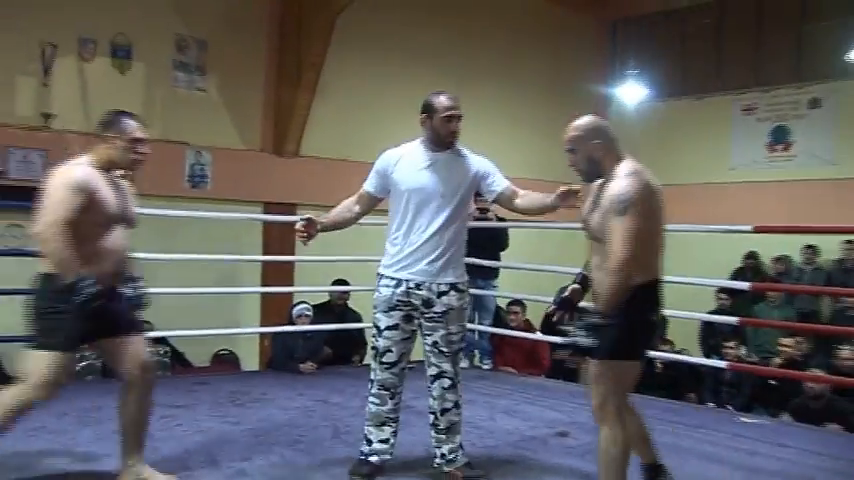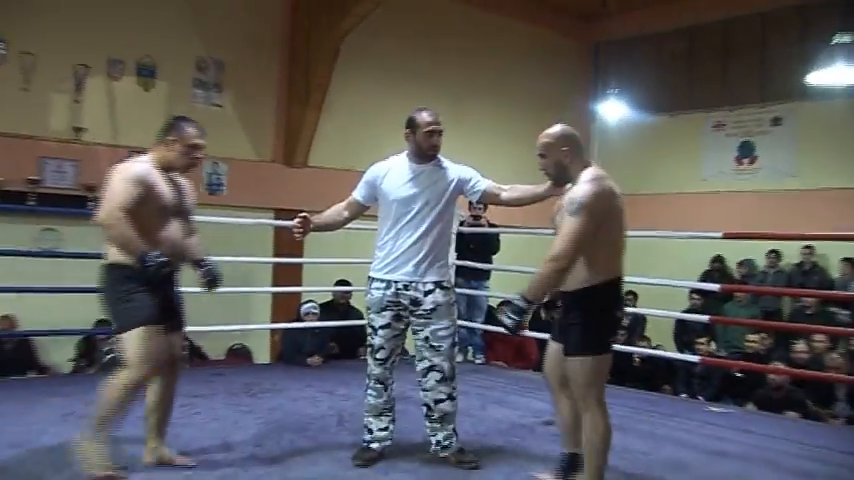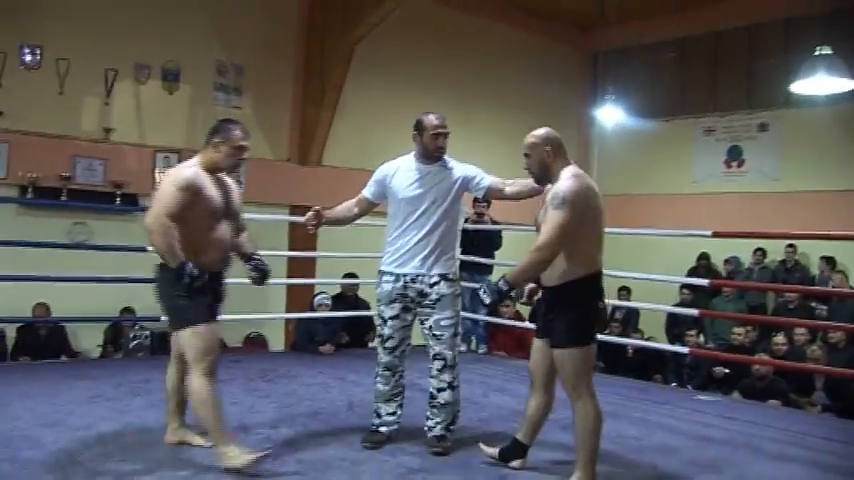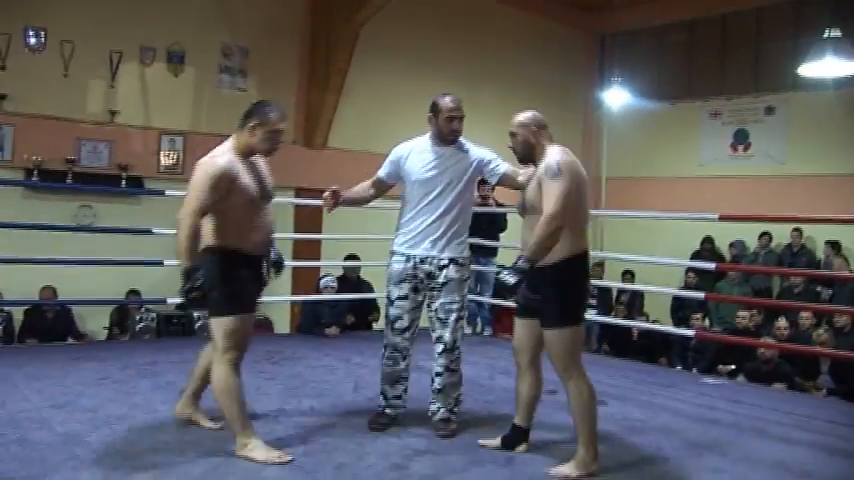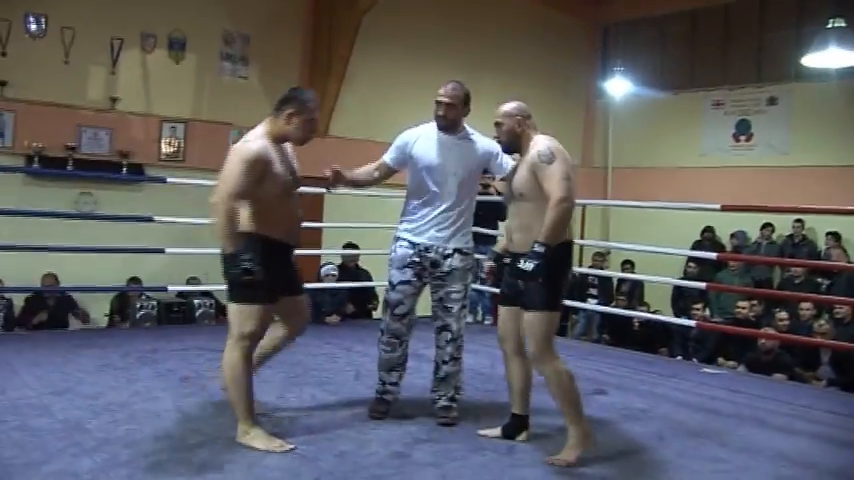
dt=0.2s
person 1, frame 1
left shoulder: (121, 186)
right shoulder: (77, 177)
right elbow: (48, 229)
left wrist: (130, 279)
right wrist: (79, 280)
left hip: (106, 297)
right hip: (67, 299)
left knee: (142, 372)
right knee: (39, 388)
person 1, frame 2
left shoulder: (181, 183)
right shoulder: (134, 172)
left elbow: (186, 232)
right elbow: (107, 216)
left wrist: (202, 262)
right wrist: (143, 256)
left hip: (161, 282)
right hip: (130, 281)
left knee: (170, 365)
right knee: (143, 366)
left ankle: (155, 446)
right ankle: (93, 439)
person 1, frame 3
left shoulder: (228, 184)
right shoulder: (185, 177)
left elbow: (236, 229)
right elbow: (156, 221)
left wrist: (251, 257)
right wrist: (181, 266)
left hip: (209, 280)
right hip: (183, 281)
left knee: (186, 356)
right knee: (204, 362)
left ankle: (175, 427)
right ankle: (226, 450)
person 1, frame 4
left shoulder: (259, 163)
right shoulder: (219, 165)
right elbow: (189, 217)
left wrist: (271, 251)
right wrist: (192, 270)
left hip: (249, 265)
right hip: (224, 265)
left knee: (224, 342)
right knee: (231, 350)
left ankle: (188, 404)
right ankle: (246, 439)
person 1, frame 5
left shoulder: (284, 148)
right shoulder: (253, 149)
right elbow: (223, 202)
left wrist: (293, 234)
right wrist: (234, 255)
left hip: (277, 251)
right hip: (255, 251)
left knee: (296, 321)
right knee: (246, 336)
left ankle: (238, 378)
right ankle: (247, 427)
person 2, frame 1
left shoulder: (625, 187)
right shoulder: (602, 186)
left elbow: (621, 264)
left wrist: (595, 322)
right wrist: (581, 282)
left hip: (631, 307)
right hip: (616, 306)
left knee: (606, 409)
right knee: (611, 404)
person 2, frame 2
left shoulder: (588, 191)
right shoulder: (581, 186)
left elbow: (560, 258)
left wrist: (522, 304)
left hip: (593, 304)
right hip: (579, 300)
left knee: (588, 400)
right knee: (557, 380)
person 2, frame 3
left shoulder: (568, 187)
right shoulder: (563, 186)
left elbow: (545, 249)
left wrist: (503, 286)
right wrist: (536, 282)
left hip: (574, 297)
right hip: (558, 296)
left knee: (578, 391)
right knee: (539, 379)
right ankle: (516, 450)
person 2, frame 4
left shoulder: (555, 162)
right shoulder: (545, 168)
left elbow: (554, 219)
left wrist: (522, 264)
right wrist: (526, 269)
left hip: (561, 277)
right hip: (541, 277)
left knee: (568, 370)
right knee: (524, 358)
right ankle: (518, 434)
person 2, frame 5
left shoulder: (544, 151)
right shoulder: (524, 160)
left elbow: (561, 201)
left wrist: (539, 250)
right wrist: (500, 254)
left hip: (545, 262)
right hip: (521, 262)
left knee: (541, 353)
right knee: (510, 344)
left ankle: (579, 433)
right ankle: (517, 423)
person 3, frame 1
left shoulder: (475, 166)
right shoulder: (393, 160)
left elbow: (515, 199)
right elbow: (359, 204)
left wrist: (553, 200)
right wrist: (321, 224)
left hip: (447, 286)
right hip: (396, 282)
left knee: (445, 375)
right knee: (385, 371)
person 3, frame 2
left shoulder: (456, 175)
right shoulder: (381, 173)
left elbow: (502, 194)
right elbow: (348, 210)
left wrist: (547, 190)
right wrist: (313, 222)
left hip: (433, 285)
right hip: (385, 283)
left knee: (439, 367)
right knee: (379, 366)
left ankle: (445, 442)
right ankle: (375, 439)
person 3, frame 3
left shoulder: (461, 174)
right shoulder: (390, 172)
left elbow: (506, 189)
right elbow: (357, 207)
left wrist: (546, 185)
right wrist: (325, 216)
left hip: (439, 278)
right hip: (395, 275)
left knee: (443, 355)
right knee: (389, 354)
left ankle: (439, 428)
right ankle: (384, 422)
person 3, frame 4
left shoulder: (476, 157)
right shoulder: (405, 152)
left elbow: (517, 178)
right elbow: (374, 188)
right wrist: (342, 197)
left hip: (450, 261)
right hip: (406, 257)
left knee: (447, 339)
right knee: (397, 336)
left ankle: (444, 411)
right ankle: (390, 404)
person 3, frame 5
left shoulder: (482, 147)
right shoulder: (413, 139)
right elbow: (379, 171)
right wrist: (344, 177)
left hip: (455, 250)
right hip: (411, 244)
left knee: (450, 329)
right knee: (395, 321)
left ankle: (446, 399)
right ankle: (386, 392)
person 4, frame 1
left shoulder: (499, 221)
left elbow: (503, 245)
left wrist: (494, 222)
right wrist: (472, 222)
left hip: (489, 277)
right hip: (469, 275)
left knee: (486, 321)
right knee: (467, 319)
left ankle: (486, 357)
right ankle: (467, 355)
person 4, frame 2
left shoulder: (491, 228)
right shoulder: (462, 225)
left elbow: (494, 250)
right elbow: (456, 247)
left wrist: (485, 228)
right wrist: (465, 227)
left hip: (481, 279)
right hip: (462, 276)
left knee: (479, 319)
right knee: (461, 316)
left ankle: (479, 352)
right ankle: (462, 350)
person 4, frame 3
left shoulder: (494, 224)
right shoulder: (466, 222)
left elbow: (496, 245)
right elbow: (461, 243)
left wrist: (489, 225)
right wrist: (469, 224)
left hip: (484, 273)
right hip: (466, 271)
left knee: (481, 311)
right knee: (466, 308)
left ankle: (482, 342)
right ankle: (466, 340)
person 4, frame 4
left shoulder: (499, 207)
left elbow: (502, 228)
left wrist: (493, 208)
right wrist: (475, 207)
left hip: (489, 256)
right hip: (472, 254)
left knee: (487, 293)
right knee: (471, 291)
left ankle: (487, 325)
right ankle: (471, 323)
person 4, frame 5
left shoulder: (498, 196)
left elbow: (502, 217)
left wrist: (494, 196)
left hip: (489, 244)
right hip: (472, 242)
left knee: (487, 280)
left ankle: (488, 314)
right ankle: (472, 311)
